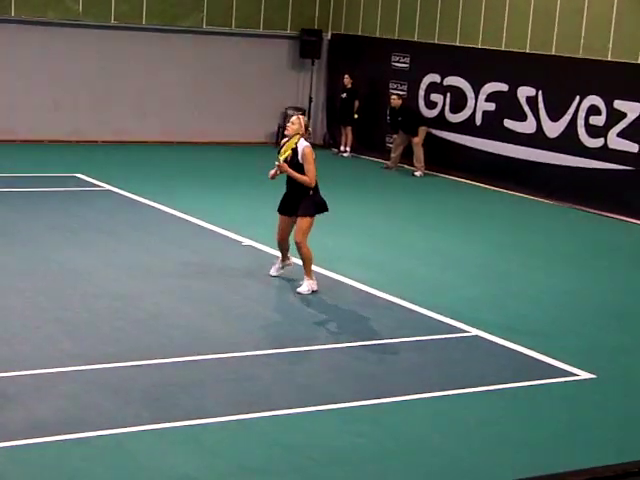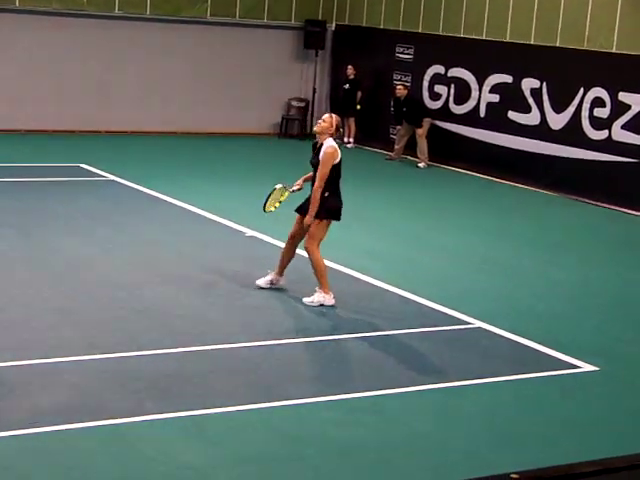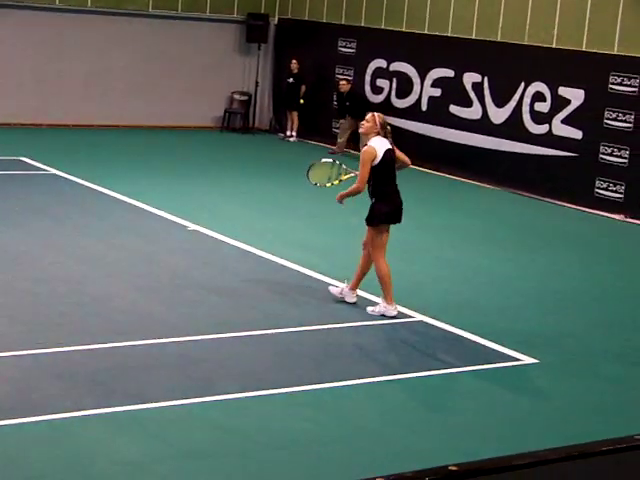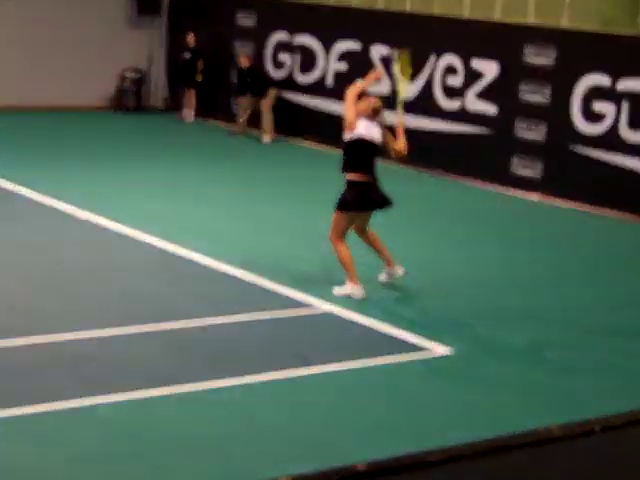
dt=1s
person 1, frame 1
left shoulder: (305, 149)
right shoulder: (285, 144)
left elbow: (311, 182)
left wrist: (288, 171)
right wrist: (277, 170)
left hip: (308, 198)
right hip: (290, 196)
left knee: (299, 240)
right knee: (281, 237)
left ankle: (310, 279)
right ankle: (284, 260)
person 1, frame 2
left shoulder: (329, 149)
right shoulder: (318, 144)
left elbow: (319, 185)
left wrist: (311, 214)
right wrist: (303, 179)
left hip: (326, 202)
right hip: (316, 199)
left knee: (311, 246)
right knee: (293, 238)
left ankle: (325, 293)
right ankle: (277, 276)
person 1, frame 3
left shoulder: (369, 149)
right shoulder: (386, 143)
left elbow: (359, 187)
right elbow: (406, 162)
left wrist: (342, 195)
left hip: (382, 204)
right hip: (392, 200)
left knee: (377, 254)
right knee: (368, 246)
left ankle: (389, 304)
right ankle: (351, 290)
person 1, frame 4
left shoulder: (352, 122)
right shoulder: (381, 133)
left elbow: (351, 92)
right elbow: (401, 152)
left wrist: (370, 79)
right wrist: (401, 128)
left hip: (355, 190)
right hip: (369, 188)
left knee: (337, 238)
right knee: (361, 229)
left ankle: (354, 285)
right ankle: (392, 266)
